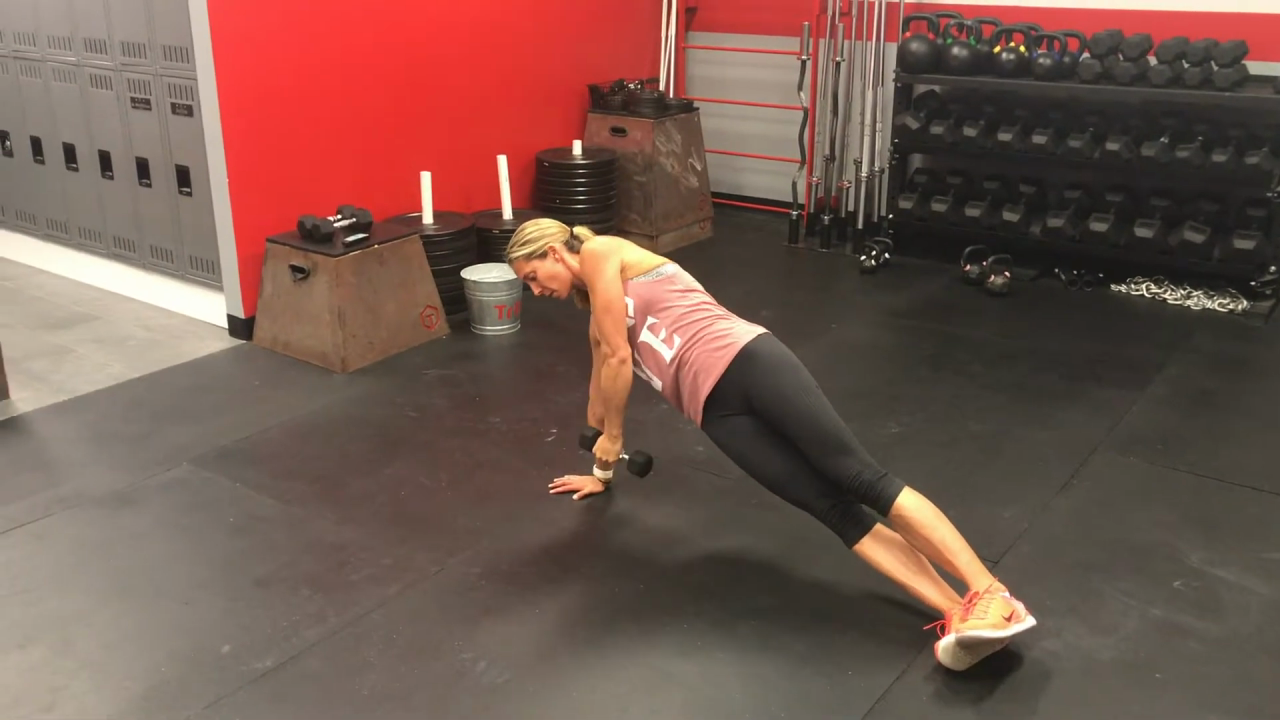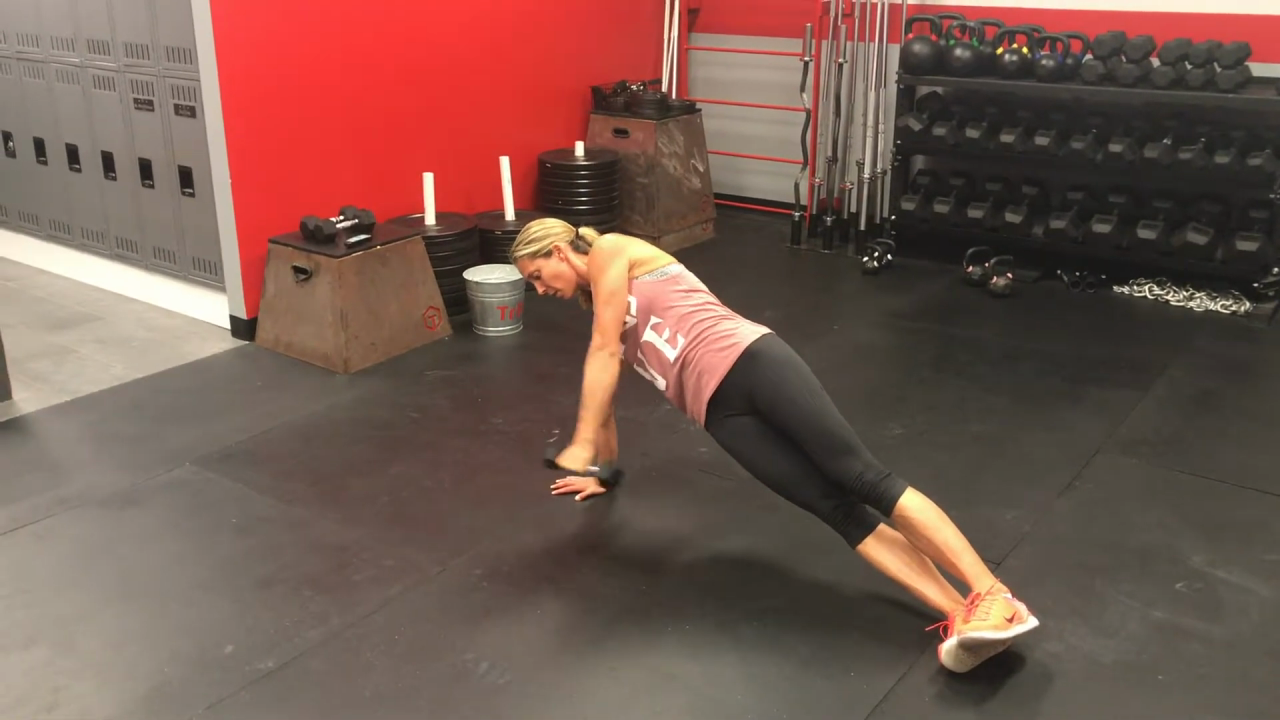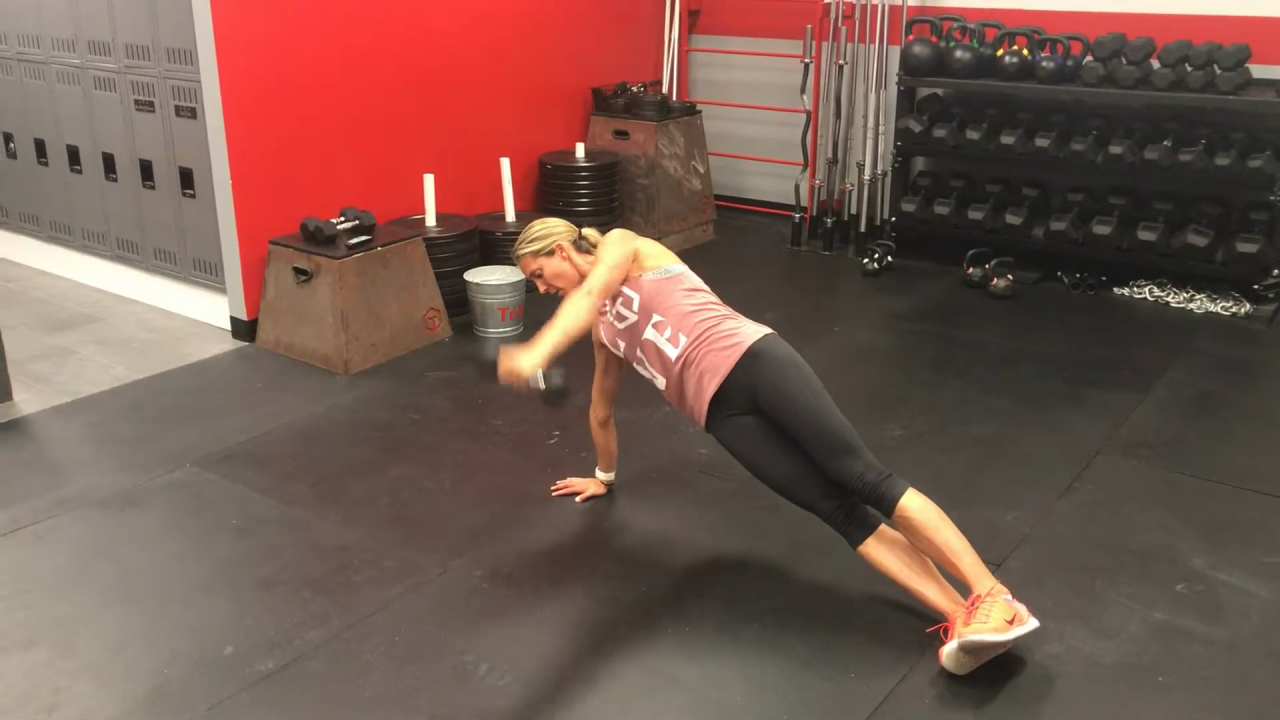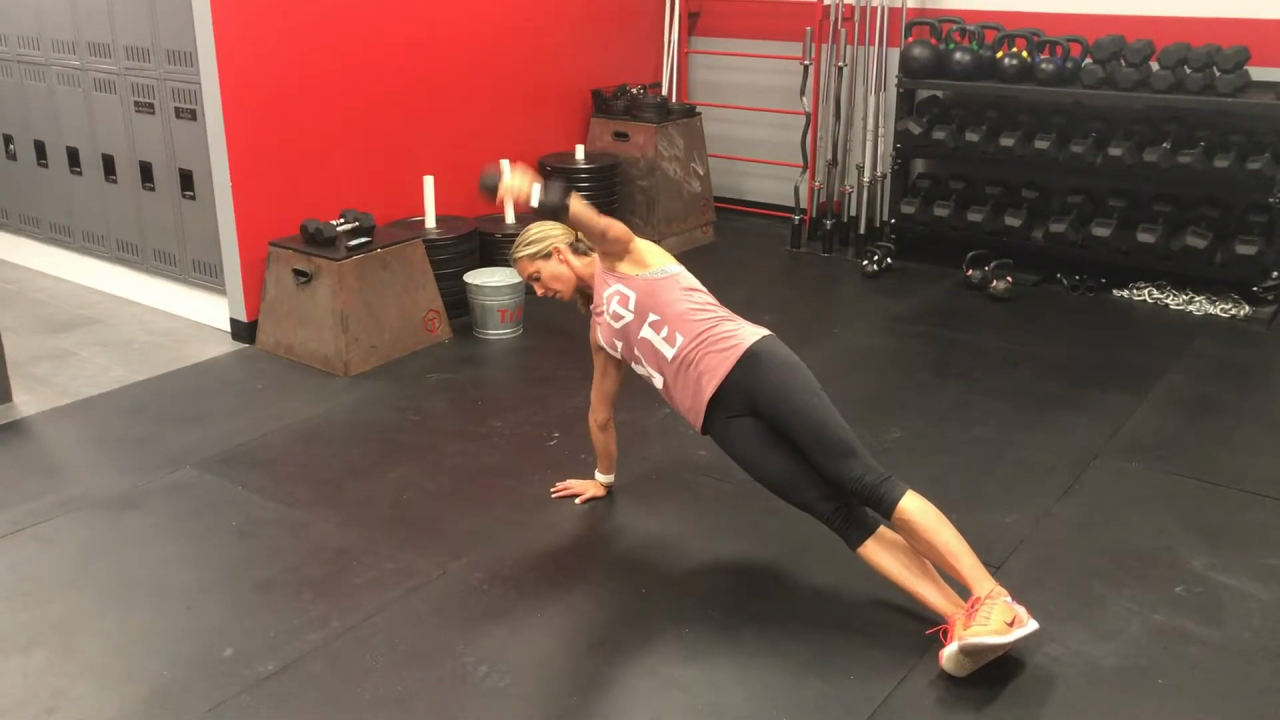
dt=0.3s
person 1, frame 1
left shoulder: (601, 253)
right shoulder: (597, 320)
left elbow: (619, 357)
right elbow: (599, 400)
left wrist: (614, 438)
right wrist: (602, 471)
left hip: (748, 360)
right hip: (717, 408)
left knee: (861, 478)
right knee: (835, 509)
left ankle: (991, 595)
right ankle: (957, 614)
person 1, frame 2
left shoulder: (611, 251)
right shoulder: (601, 316)
left elbow: (605, 353)
right elbow: (600, 397)
left wrist: (582, 443)
right wrist: (600, 470)
left hip: (752, 360)
right hip: (720, 408)
left knee: (864, 479)
right knee: (838, 509)
left ankle: (992, 596)
right ankle: (959, 615)
person 1, frame 3
left shoulder: (624, 249)
right shoulder: (604, 329)
left elbow: (589, 292)
right elbow: (602, 409)
left wrist: (536, 354)
right wrist: (604, 476)
left hip: (754, 359)
right hip: (722, 408)
left knee: (867, 480)
right knee: (840, 510)
left ankle: (994, 599)
right ankle: (960, 617)
person 1, frame 4
left shoulder: (622, 254)
right shoulder: (601, 329)
left elbow: (588, 219)
right elbow: (601, 412)
left wrist: (539, 196)
right wrist: (602, 478)
left hip: (750, 359)
right hip: (721, 409)
left knee: (864, 481)
right knee: (841, 513)
left ankle: (992, 601)
right ankle: (958, 618)
